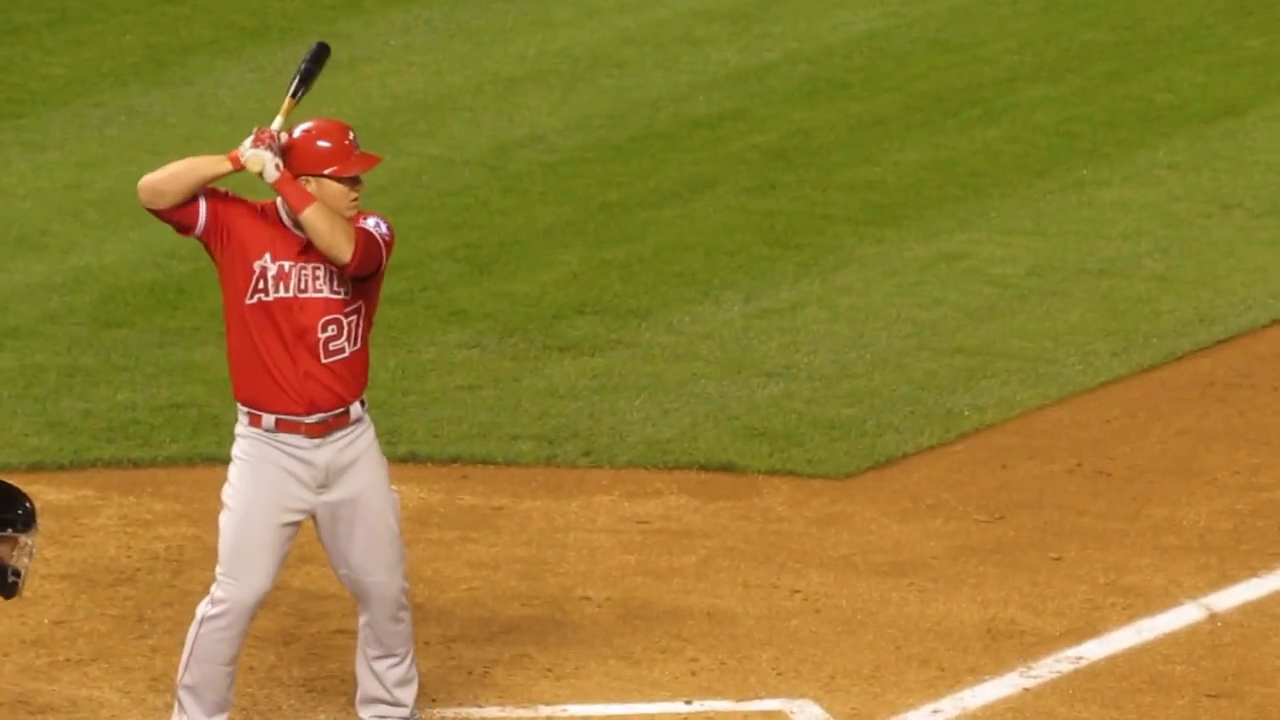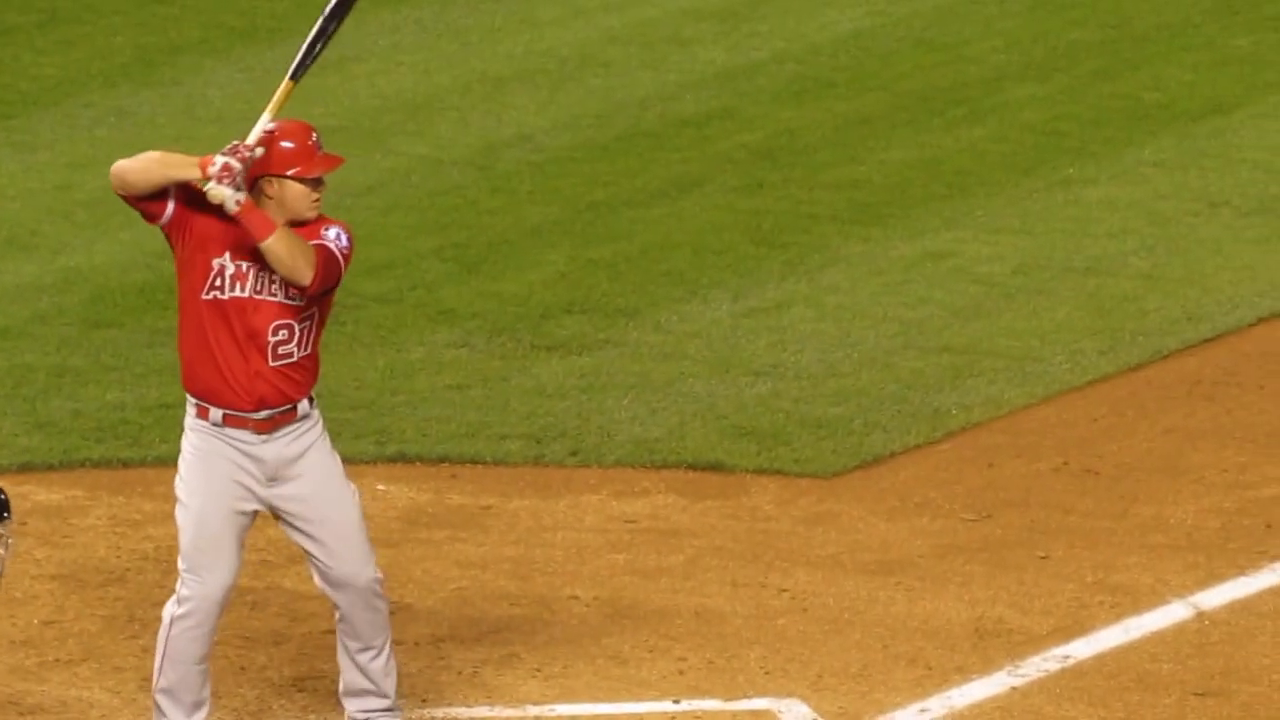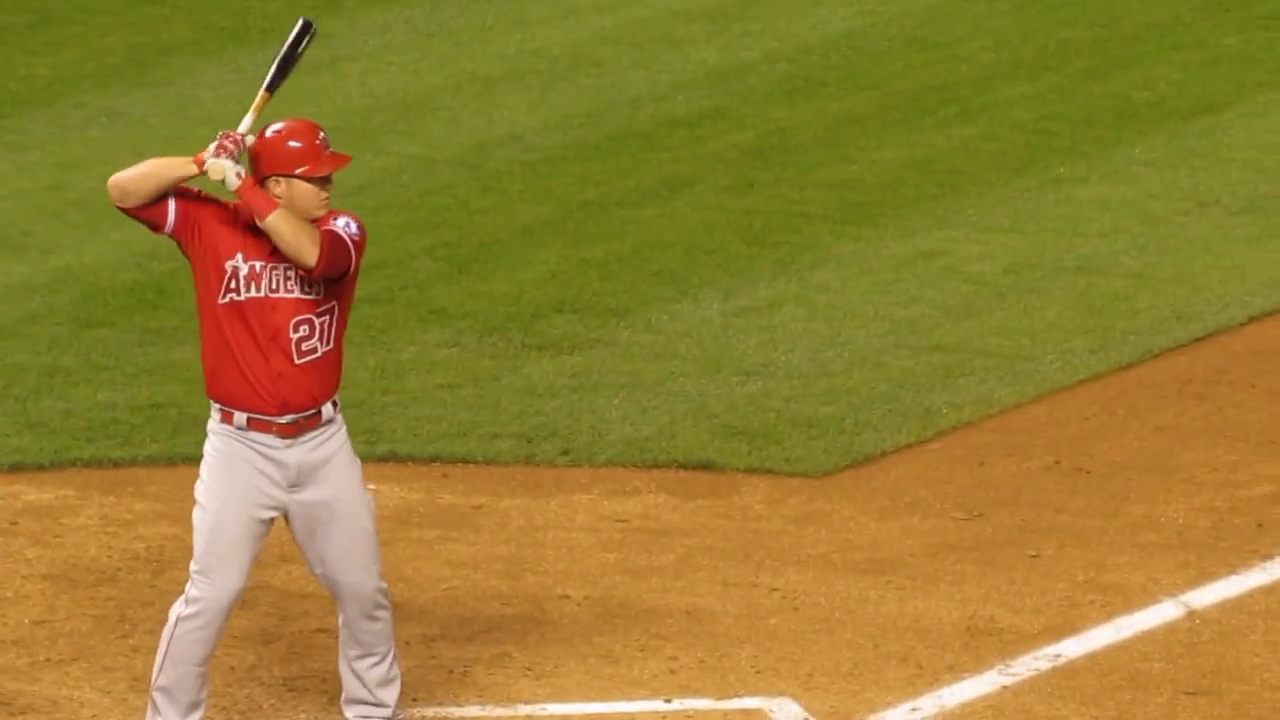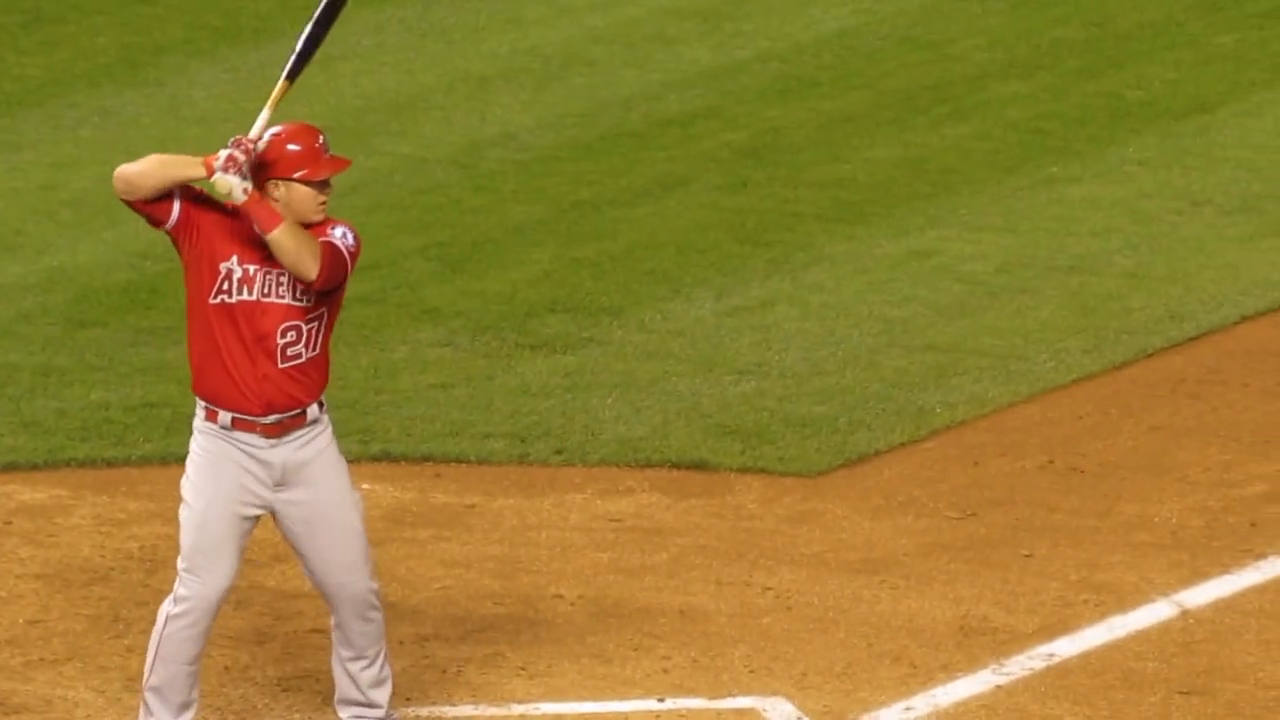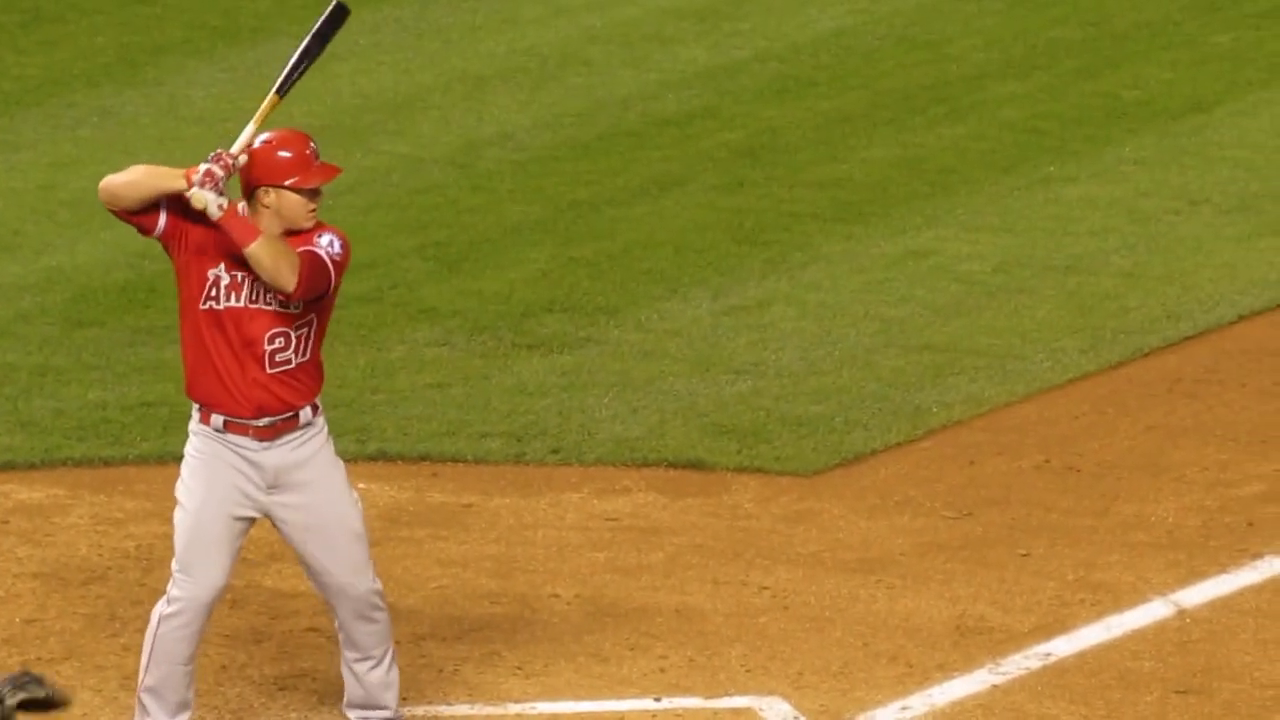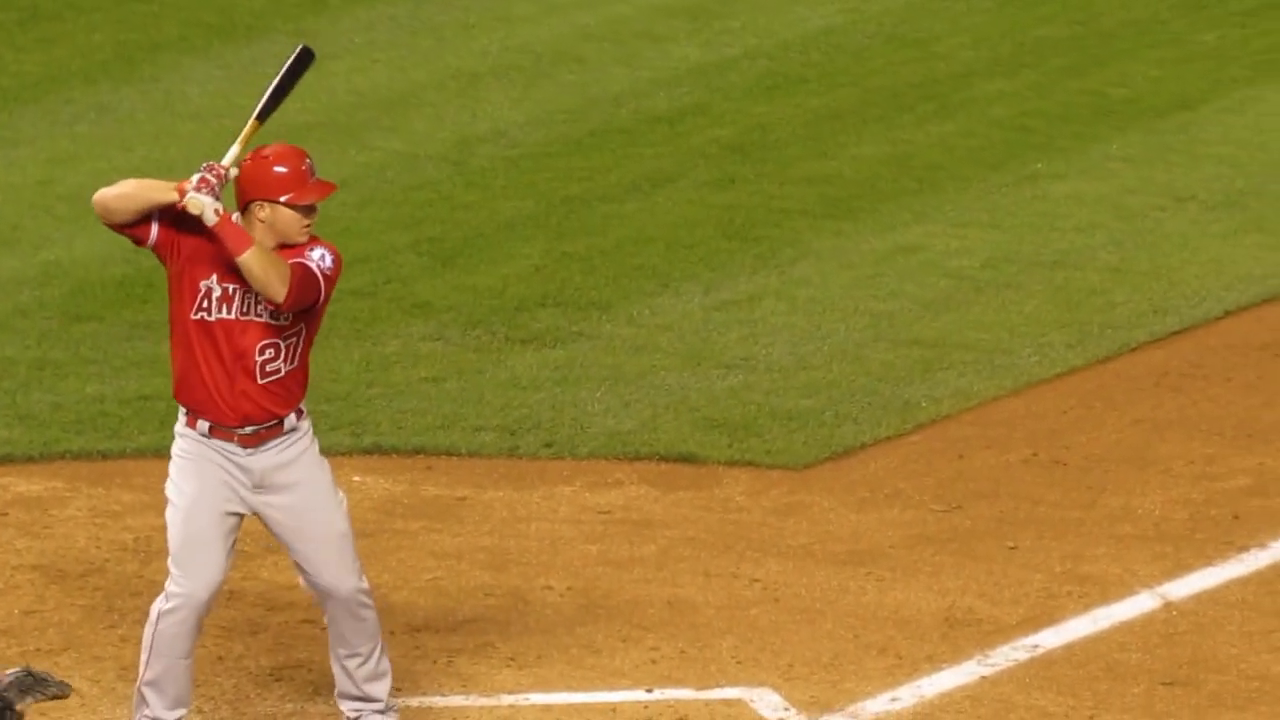
dt=0.4s
person 1, frame 1
left shoulder: (371, 230)
right shoulder: (237, 223)
left elbow: (346, 251)
right elbow: (151, 192)
left wrist: (277, 175)
right wrist: (238, 159)
left hip: (350, 443)
right hip: (268, 446)
left knee: (384, 591)
right knee: (236, 595)
person 1, frame 2
left shoulder: (330, 237)
right shoulder: (197, 219)
left elbow: (306, 272)
right elbow: (122, 175)
left wrist: (239, 206)
right wrist: (206, 168)
left hip: (299, 438)
right hip: (217, 440)
left knee: (357, 578)
right knee: (200, 592)
person 1, frame 3
left shoulder: (343, 231)
right shoulder: (209, 221)
left elbow: (311, 252)
right elbow: (121, 190)
left wrist: (239, 183)
right wrist: (202, 163)
left hip: (322, 442)
right hip: (239, 444)
left knee: (362, 589)
right knee: (210, 594)
person 1, frame 4
left shoulder: (337, 239)
right shoulder: (205, 222)
left elbow: (310, 266)
right elbow: (126, 181)
left wrist: (245, 194)
right wrist: (211, 166)
left hip: (307, 442)
right hip: (225, 444)
left knee: (354, 589)
right knee: (197, 592)
person 1, frame 5
left shoulder: (327, 245)
right shoulder: (195, 228)
left elbow: (291, 278)
right elbow: (112, 191)
left wrist: (223, 209)
right wrist: (191, 179)
left hip: (302, 444)
right hip: (219, 447)
left knee: (357, 589)
right knee: (191, 593)
person 1, frame 6
left shoulder: (318, 259)
right shoulder: (189, 237)
left elbow: (281, 288)
right elbow: (106, 203)
left wrist: (217, 219)
right wrist: (183, 192)
left hip: (286, 447)
right hip: (207, 451)
left knee: (344, 585)
right knee: (188, 591)
